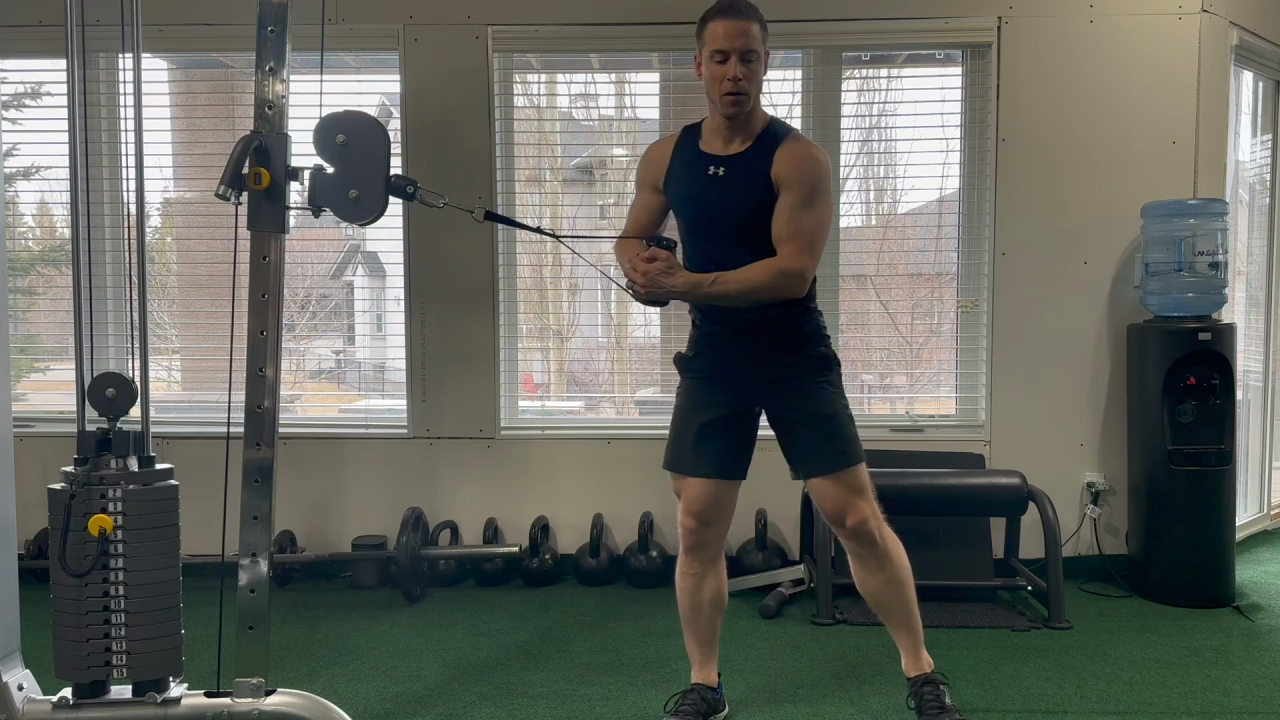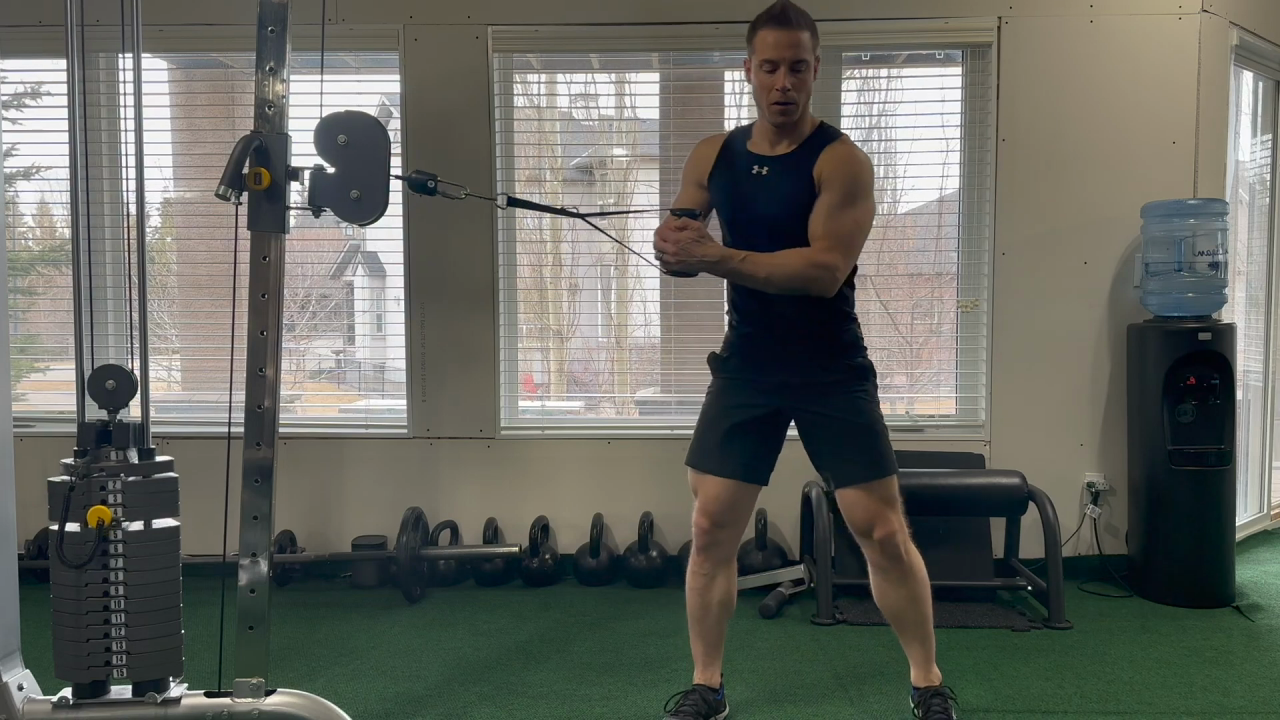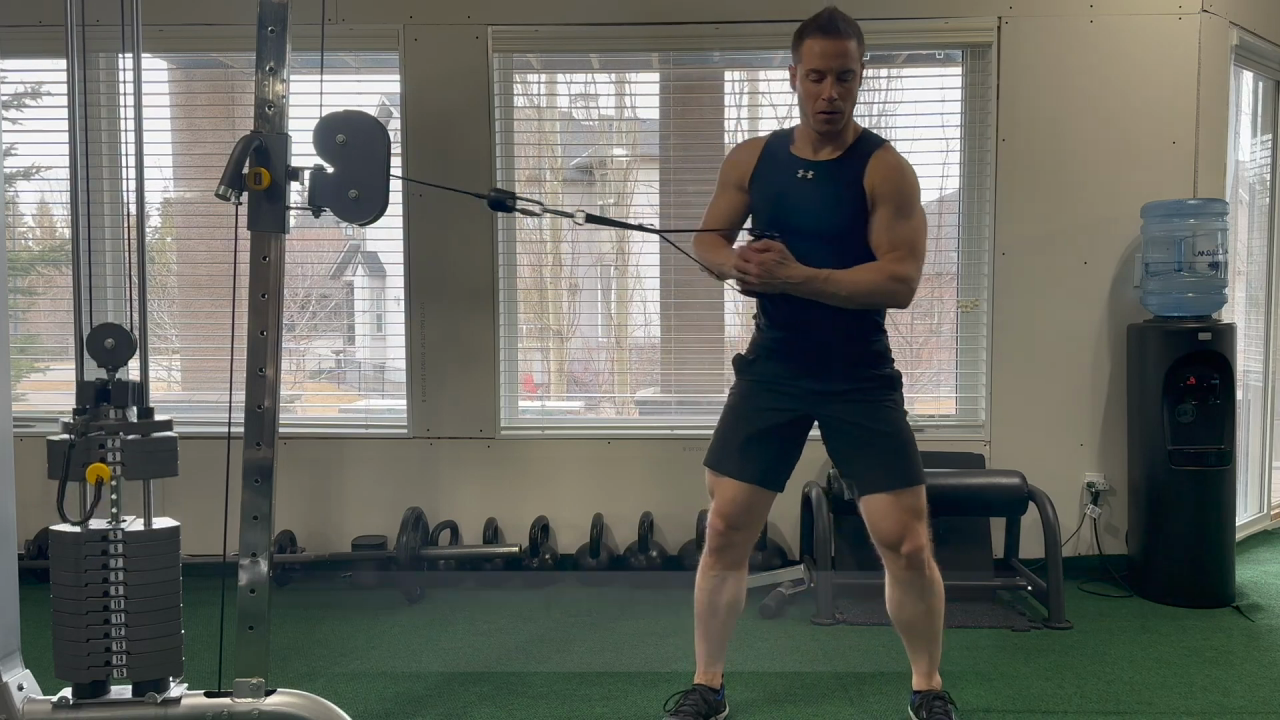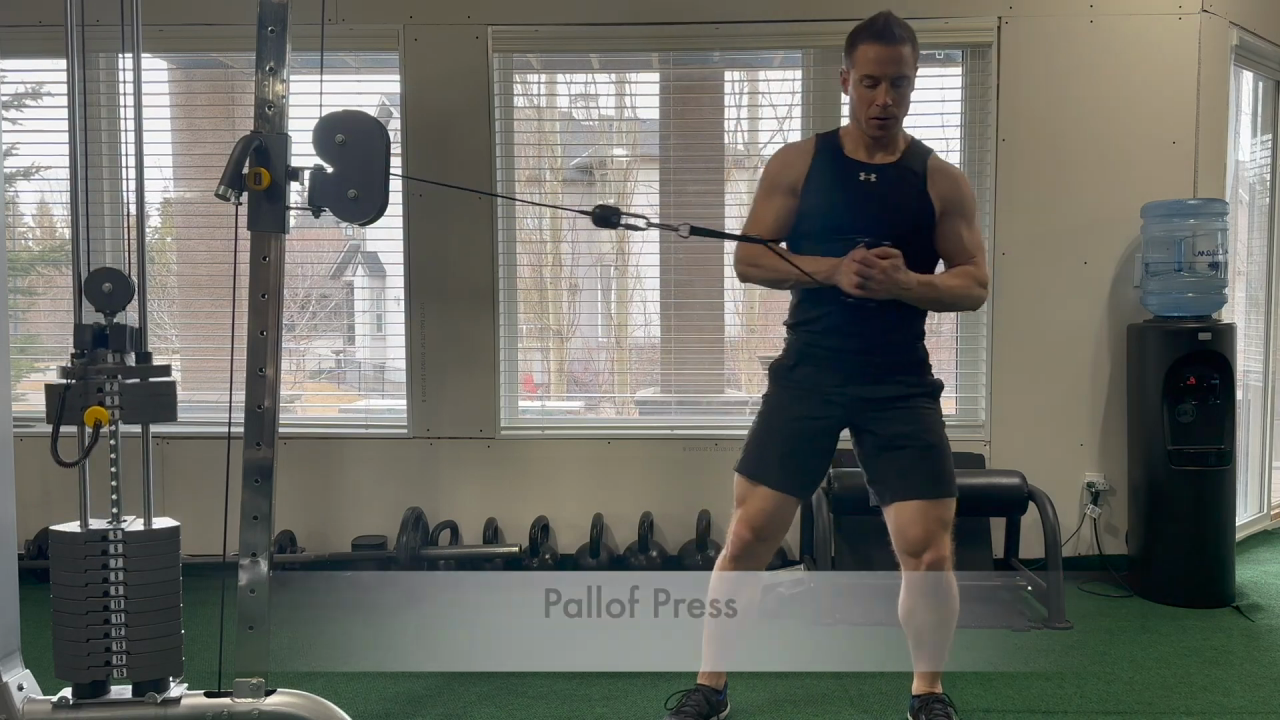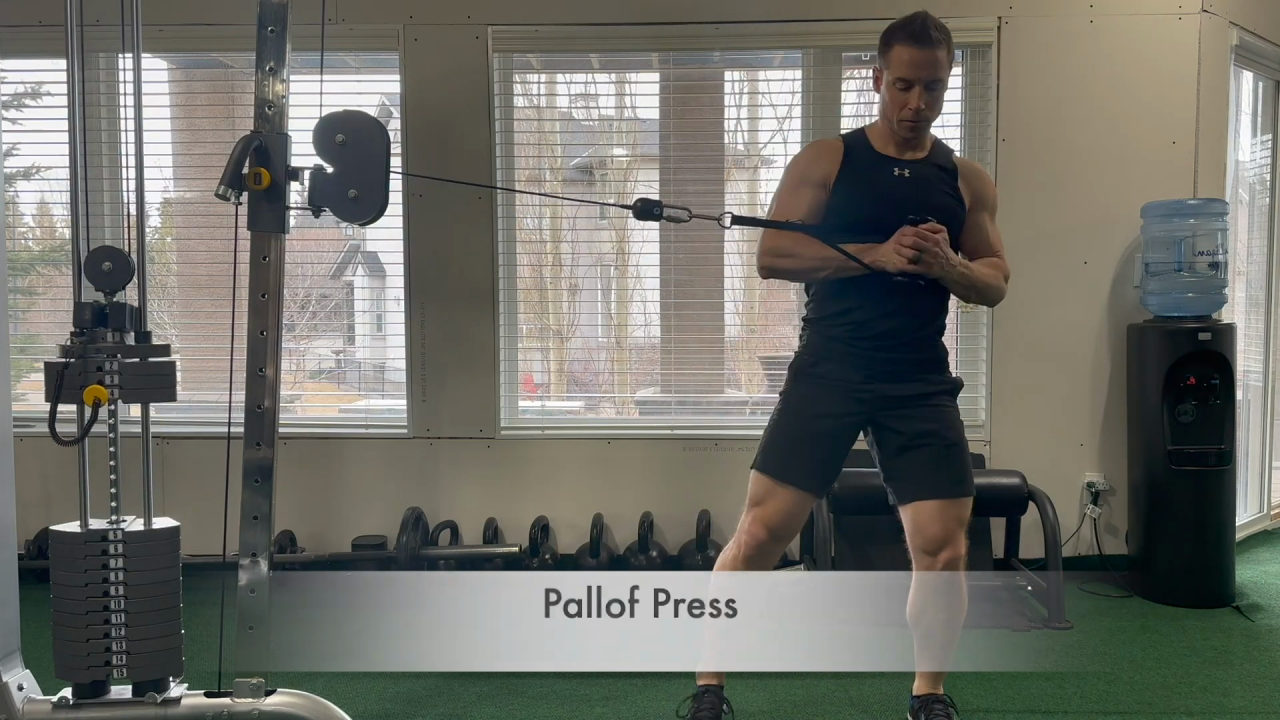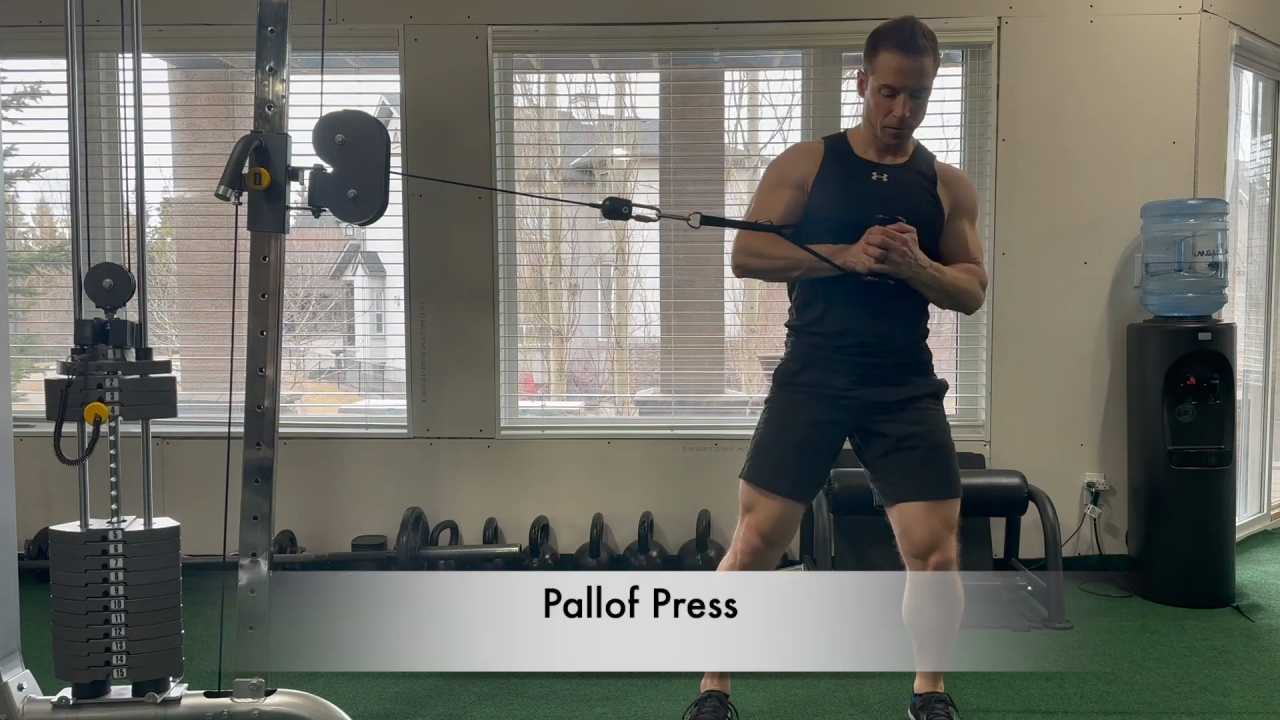
dt=0.2s
person 1, frame 1
left shoulder: (797, 156)
right shoulder: (666, 157)
left elbow: (796, 272)
right elbow: (632, 237)
left wrist: (692, 284)
right wrist: (640, 265)
left hip: (796, 363)
right hip: (712, 364)
left knee: (857, 520)
right knee: (697, 531)
person 1, frame 2
left shoulder: (842, 160)
right shoulder: (713, 154)
left elbow: (825, 270)
right elbow: (672, 230)
left wrist: (717, 257)
right wrist: (673, 245)
left hip: (831, 371)
right hip: (746, 367)
left knee: (884, 534)
right knee: (711, 531)
person 1, frame 3
left shoulder: (886, 170)
right shoulder: (752, 158)
left elbow: (899, 282)
right elbow: (709, 239)
left wrist: (797, 274)
right wrist: (733, 263)
left hip: (859, 379)
right hip: (772, 371)
left knee: (906, 545)
right knee: (725, 532)
person 1, frame 4
left shoulder: (940, 179)
right shoulder: (797, 162)
left elbow: (974, 284)
right elbow: (748, 257)
left wrist: (905, 281)
right wrist: (834, 272)
left hip: (899, 386)
right hip: (806, 376)
left knee: (930, 555)
right knee: (749, 537)
person 1, frame 5
left shoulder: (967, 180)
right shoulder: (825, 160)
left elbow: (996, 281)
right elbow: (772, 255)
left wrist: (947, 264)
right wrist: (877, 254)
left hip: (920, 384)
right hip: (827, 371)
left knee: (944, 554)
right knee: (761, 534)
person 1, frame 6
left shoulder: (948, 185)
right shoulder: (806, 163)
left elbow: (972, 290)
right elbow: (746, 254)
left wrist: (914, 265)
right wrist: (848, 254)
left hip: (905, 388)
right hip: (812, 380)
left knee: (935, 556)
right knee: (754, 543)
